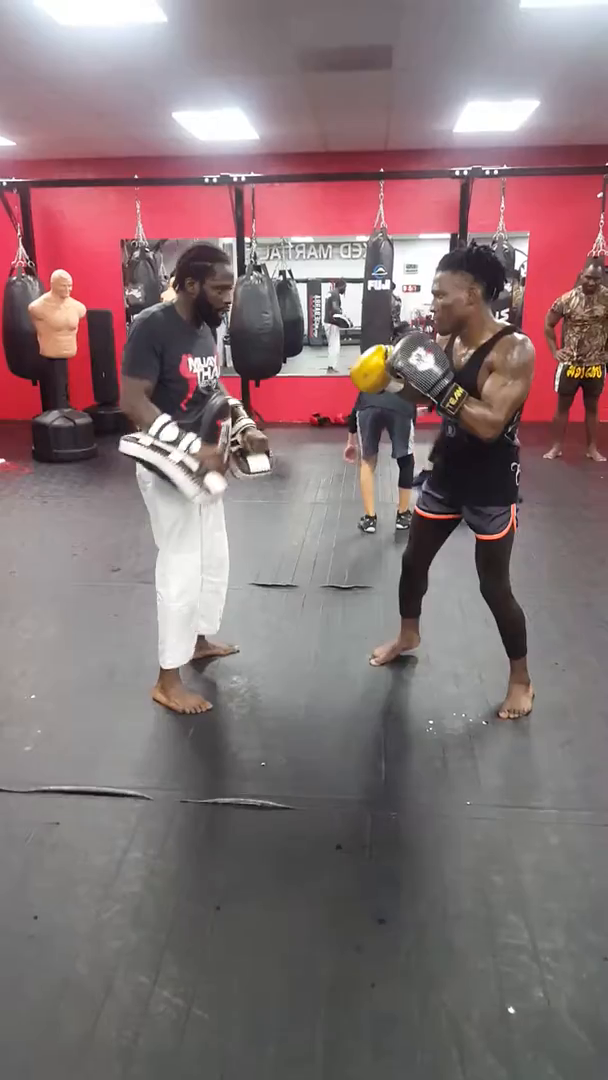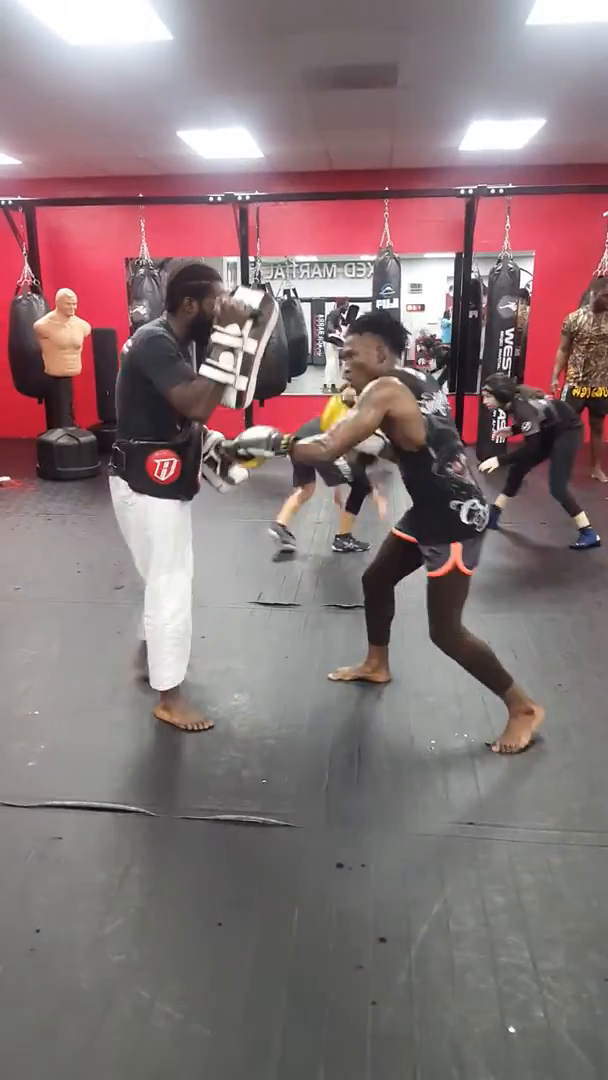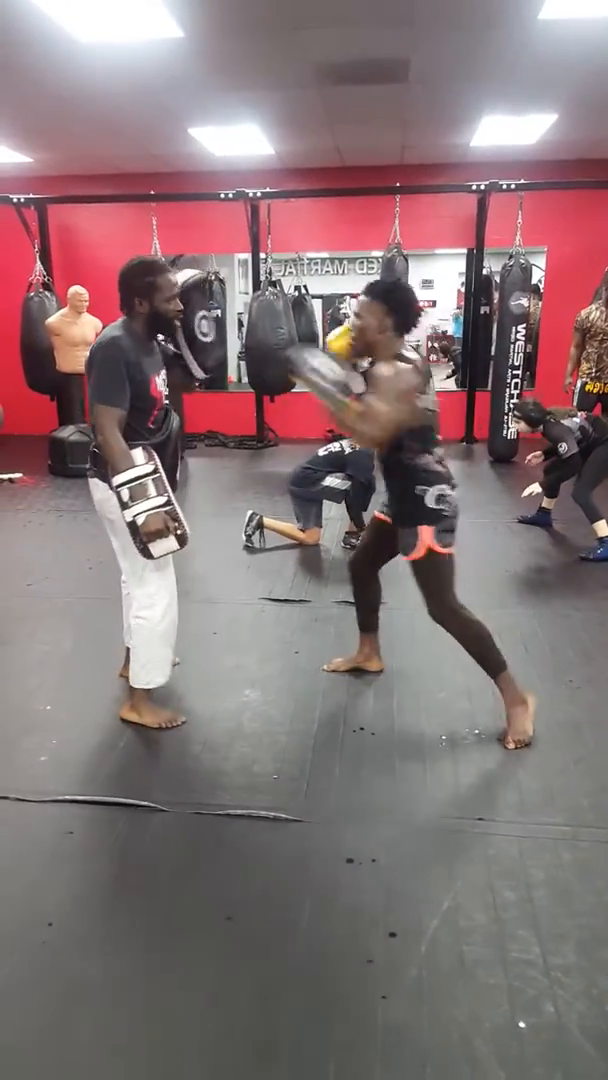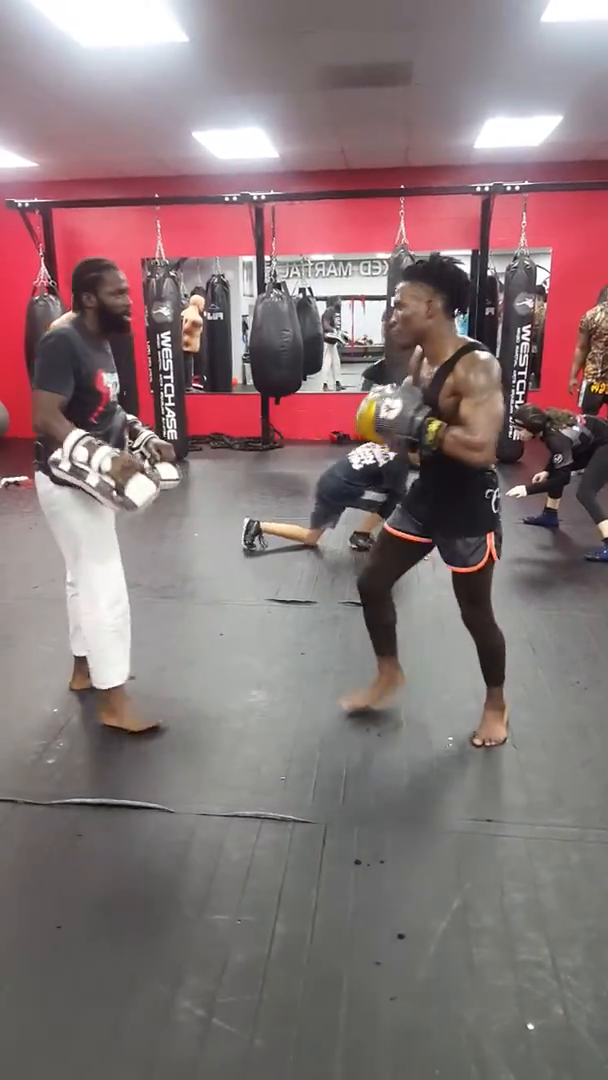
dt=1s
person 1, frame 1
left shoulder: (206, 326)
right shoulder: (152, 327)
right elbow: (134, 402)
left wrist: (244, 429)
right wrist: (190, 450)
left hip: (204, 463)
left knee: (214, 556)
right knee: (181, 567)
left ankle: (198, 639)
right ankle: (169, 679)
person 1, frame 2
left shoulder: (174, 342)
right shoulder: (154, 344)
right elbow: (198, 405)
left wrist: (213, 445)
right wrist: (230, 338)
left hip: (164, 482)
right hip: (147, 486)
left knee: (172, 576)
right knee: (170, 587)
left ankle: (151, 649)
right ankle: (169, 698)
person 1, frame 3
left shoulder: (144, 340)
right shoulder: (115, 349)
right elbow: (108, 433)
left knee: (139, 577)
right knee: (155, 588)
left ankle: (136, 658)
right ankle: (138, 700)
person 1, frame 4
left shoulder: (98, 343)
right shoulder: (63, 344)
right elbow: (46, 418)
left wrist: (144, 440)
right wrist: (106, 461)
right hip: (69, 482)
left knee: (86, 577)
right knee: (103, 584)
left ankle: (85, 667)
right ankle: (112, 699)
person 2, frame 1
left shoulder: (514, 349)
right shoulder: (450, 340)
left elbow: (489, 424)
right elbow: (425, 399)
right wrist: (407, 370)
left hip: (491, 487)
right hip: (446, 475)
left knee: (494, 588)
right knee: (413, 560)
left ankle: (520, 679)
right ankle: (408, 635)
person 2, frame 2
left shoulder: (385, 390)
right shoulder: (414, 382)
left elbow: (326, 450)
left wrist: (272, 441)
left hip: (453, 519)
right hip: (433, 510)
left knee: (445, 631)
right knee: (376, 579)
left ankle: (523, 708)
right ankle: (376, 664)
person 2, frame 3
left shoulder: (397, 374)
right shoulder: (389, 368)
left elbow: (368, 434)
right elbow: (368, 414)
left hip: (425, 500)
right hip: (407, 494)
left knee: (443, 608)
right knee: (362, 564)
left ankle: (514, 697)
right ankle: (369, 652)
person 2, frame 4
left shoulder: (477, 367)
right shoulder: (419, 359)
left elbow: (481, 449)
left wrist: (418, 423)
right wrist: (391, 416)
left hip: (469, 509)
right hip: (424, 498)
left knee: (476, 614)
right knee: (372, 583)
left ankle: (495, 705)
right ankle: (387, 675)
